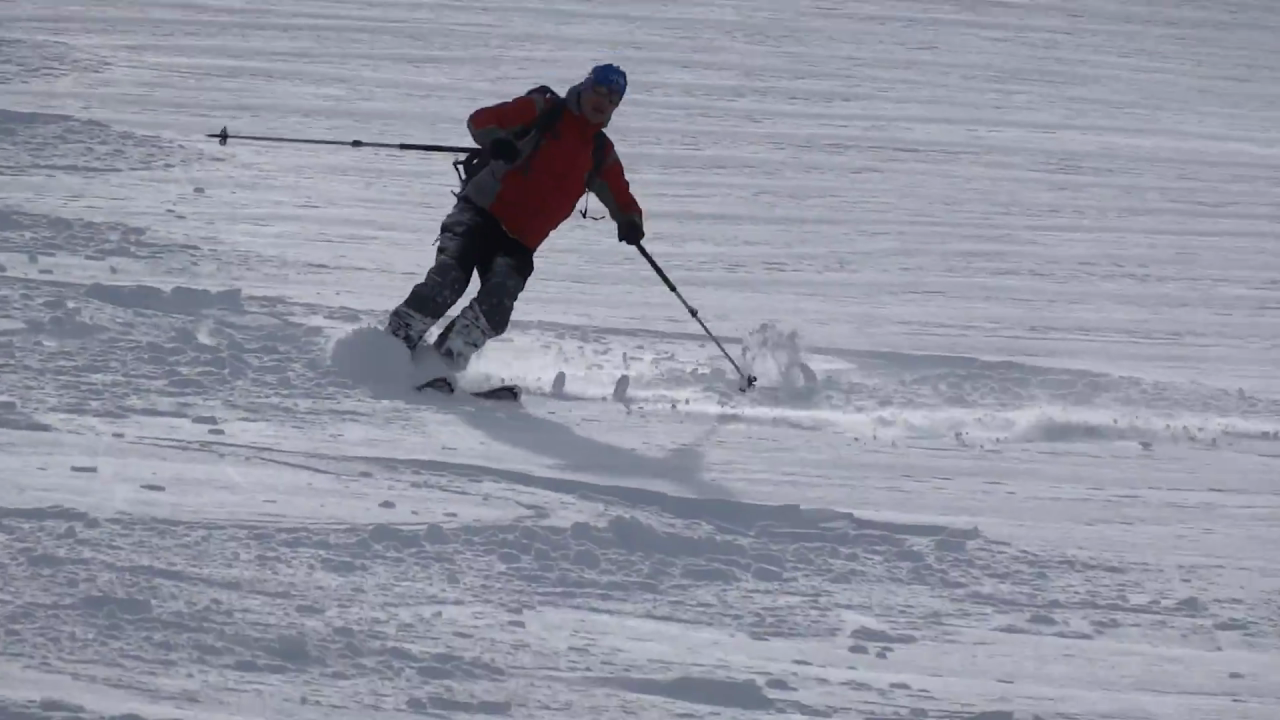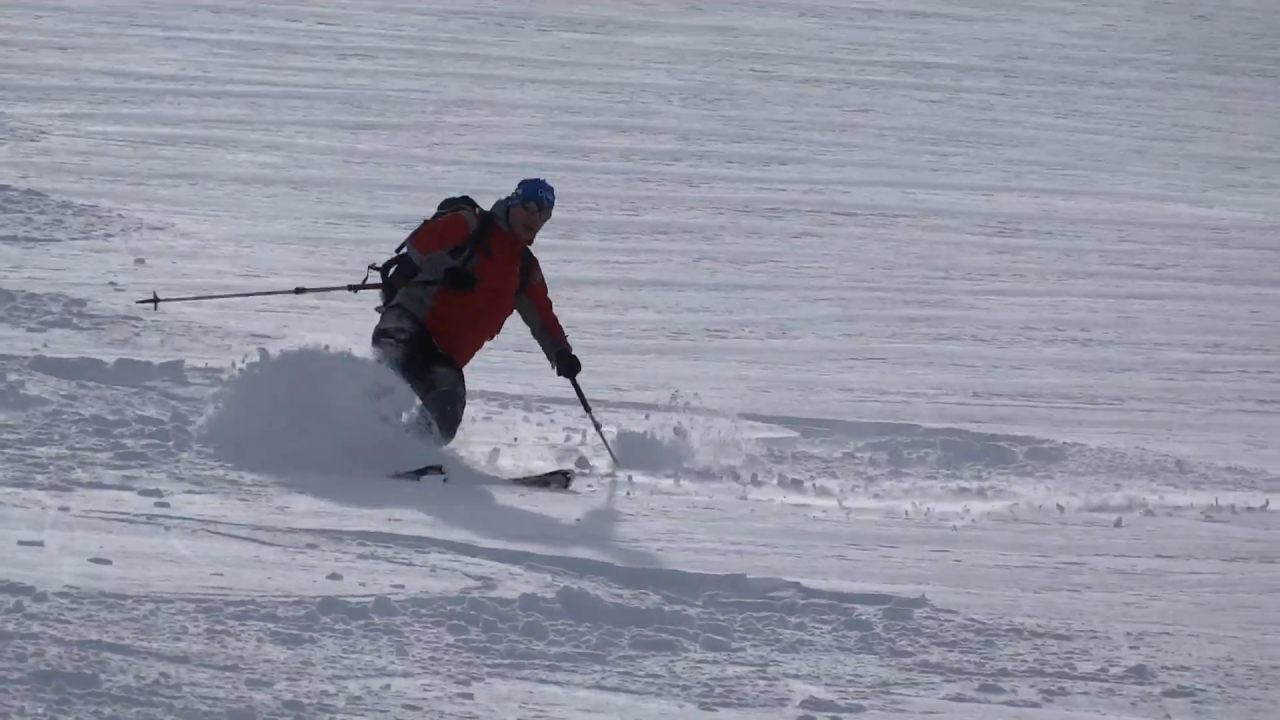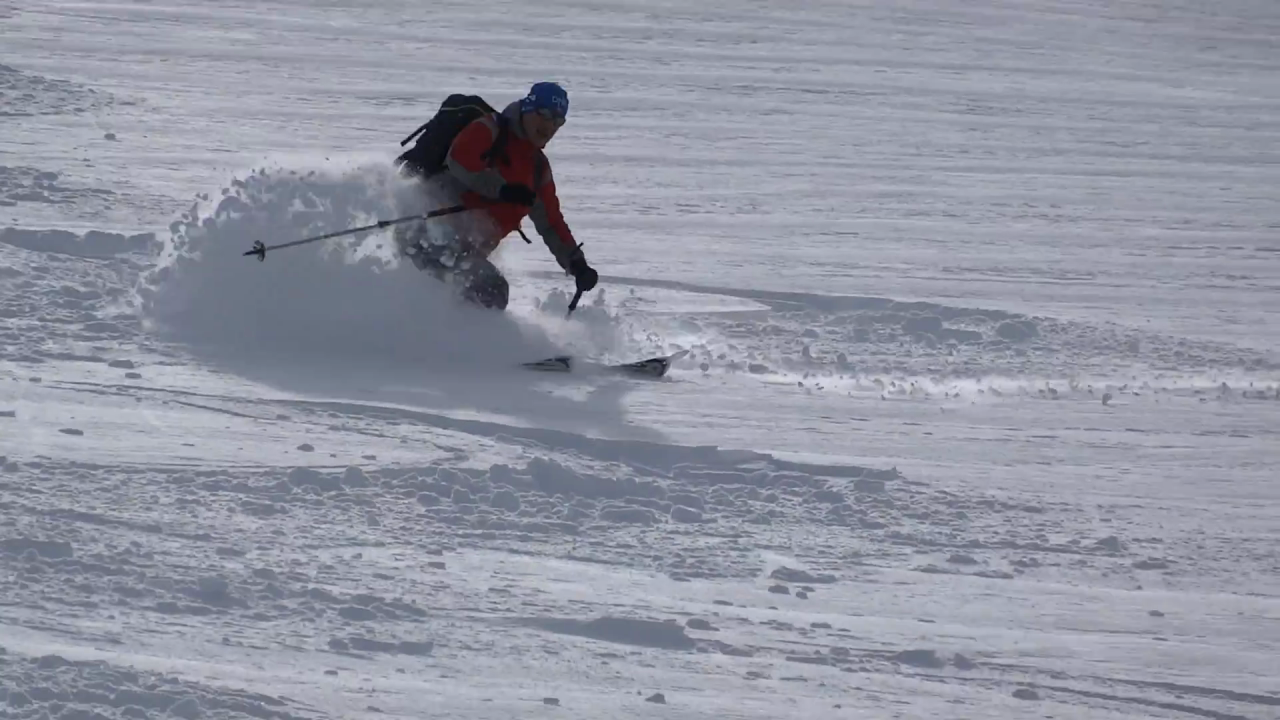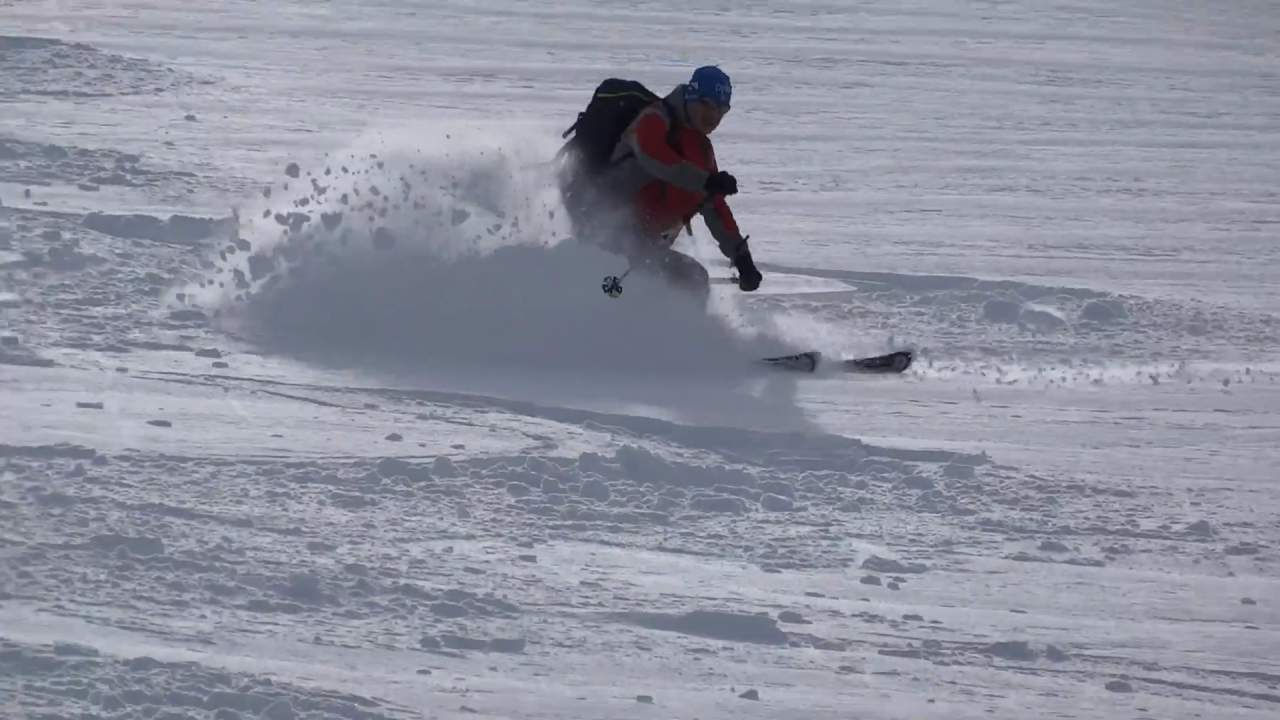
dt=0.2s
person 1, frame 1
left shoulder: (603, 154)
right shoulder: (544, 110)
left elbow: (621, 200)
right elbow: (480, 121)
left wrist: (631, 223)
right wrist: (498, 143)
left hip: (518, 244)
right hip: (479, 212)
left knee: (497, 304)
right knee: (448, 282)
person 1, frame 2
left shoulder: (527, 269)
right shoulder: (473, 225)
left elbow: (543, 321)
right elbow: (418, 242)
left wrist: (562, 356)
right wrist: (448, 270)
left hip: (445, 354)
right hip: (410, 320)
left knee: (446, 413)
person 1, frame 3
left shoulder: (538, 167)
right shoulder: (489, 129)
left elbow: (552, 223)
right elbow: (459, 158)
left wrist: (576, 263)
right wrist: (502, 189)
left hip: (463, 248)
right hip: (429, 223)
left knee: (494, 292)
person 1, frame 4
left shoulder: (702, 148)
right shoulder: (656, 119)
left elbow: (716, 209)
right elbow: (651, 157)
left wrist: (742, 256)
right wrist: (706, 181)
left hip: (642, 239)
right hip: (603, 221)
